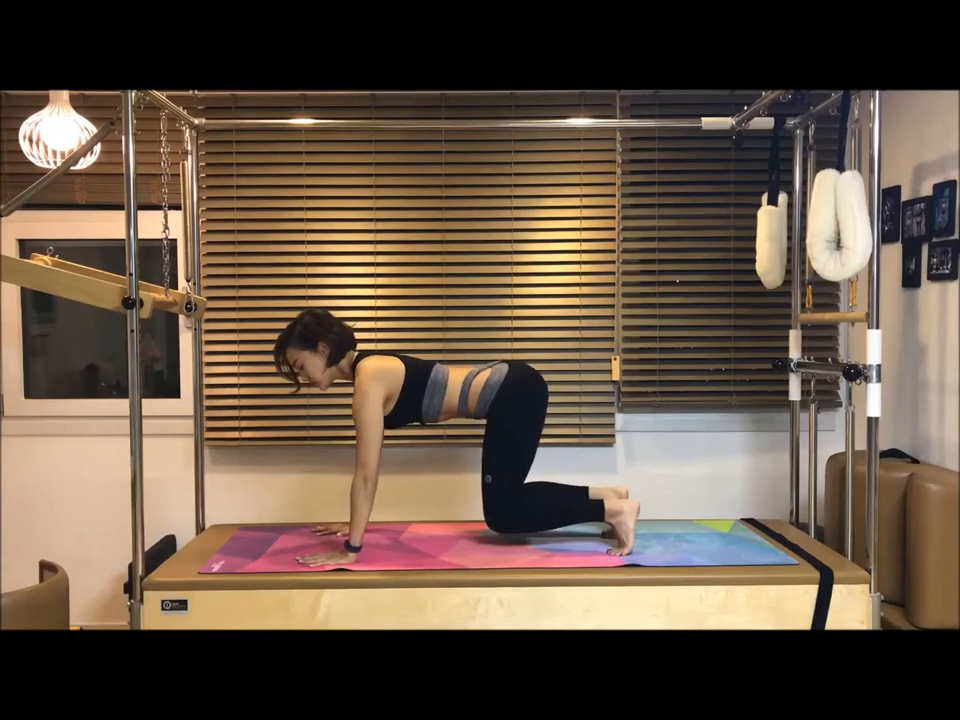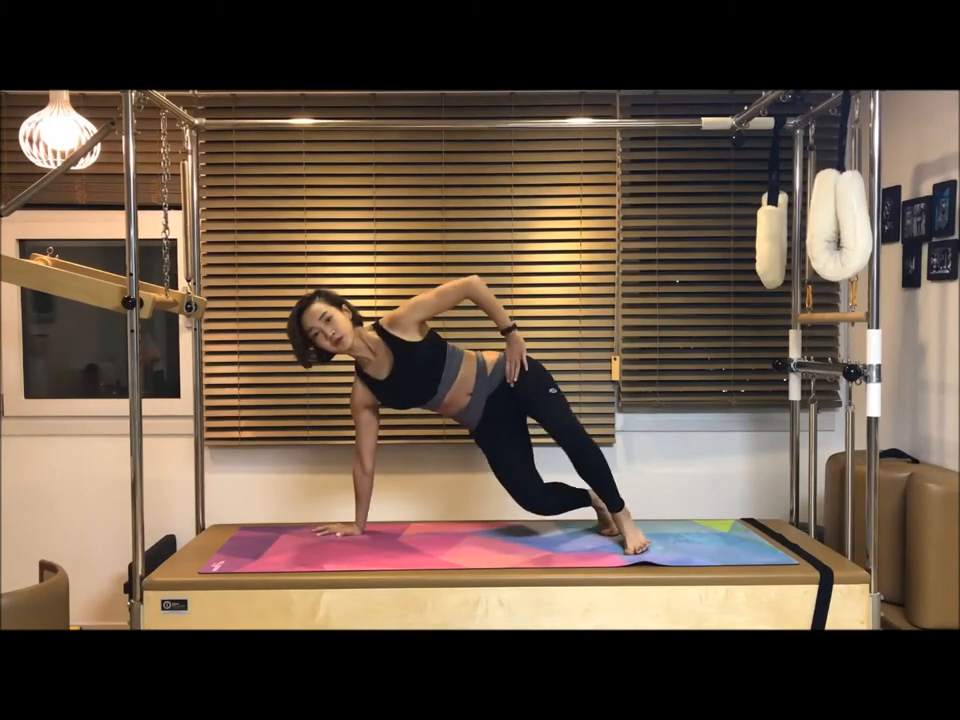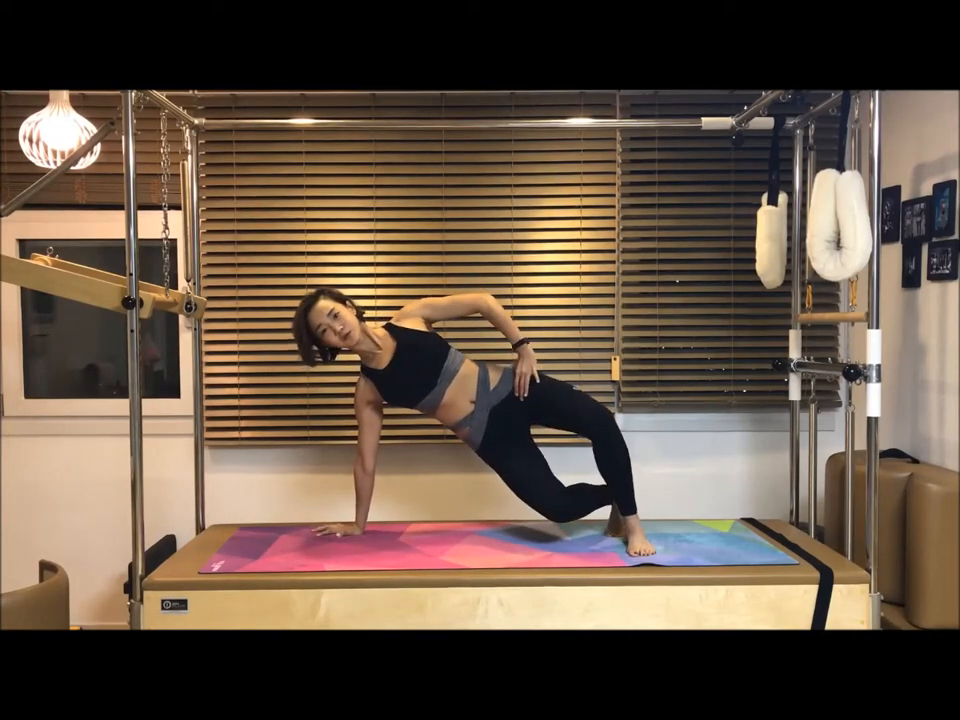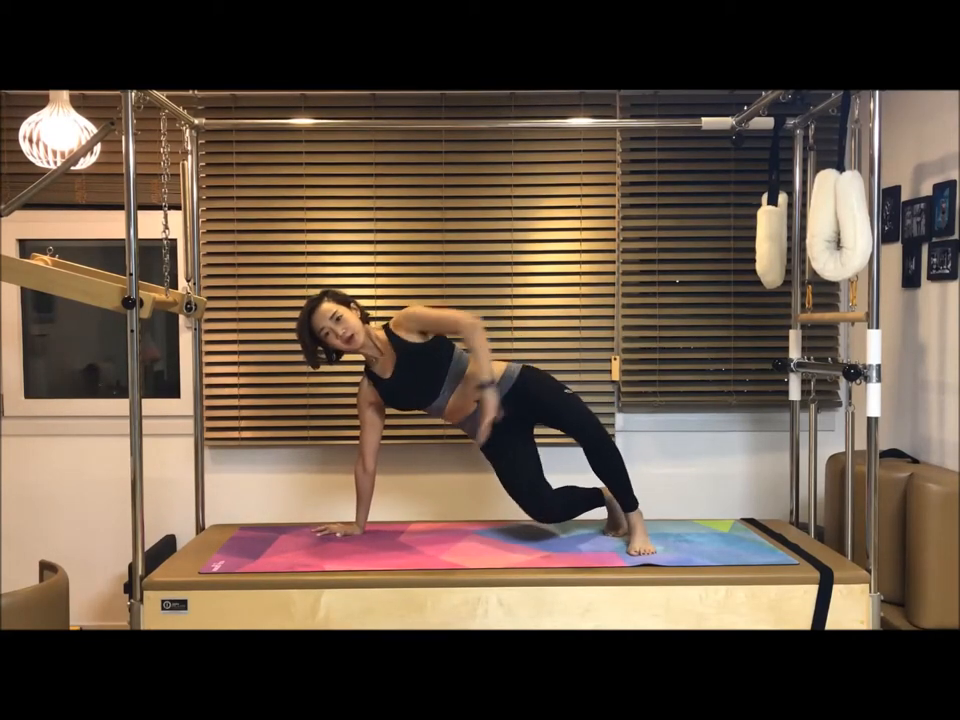
dt=1s
person 1, frame 1
left shoulder: (368, 381)
right shoulder: (370, 370)
left elbow: (366, 474)
right elbow: (369, 469)
left wrist: (351, 549)
right wrist: (354, 524)
left hip: (515, 394)
right hip: (509, 388)
left knee: (501, 515)
right knee: (504, 496)
left ankle: (613, 509)
right ankle: (605, 495)
person 1, frame 2
left shoulder: (401, 323)
right shoulder: (363, 391)
left elbow: (471, 284)
right elbow: (364, 461)
left wrist: (511, 333)
right wrist: (358, 523)
left hip: (509, 377)
right hip: (486, 421)
left knee: (566, 430)
right knee: (533, 498)
left ankle: (621, 514)
right ankle: (594, 499)
person 1, frame 3
left shoulder: (410, 318)
right shoulder: (367, 388)
left elbow: (484, 301)
right elbow: (366, 461)
left wrist: (523, 346)
right wrist: (358, 523)
left hip: (510, 389)
right hip: (489, 434)
left knee: (599, 420)
right knee: (557, 507)
left ankle: (631, 521)
right ankle: (611, 496)
person 1, frame 4
left shoulder: (406, 325)
right shoulder: (370, 389)
left elbow: (467, 322)
right elbow: (366, 461)
left wrist: (486, 388)
right wrist: (358, 524)
left hip: (516, 386)
right hip: (495, 430)
left knee: (585, 426)
right knee: (545, 508)
left ankle: (633, 517)
right ankle: (605, 497)
